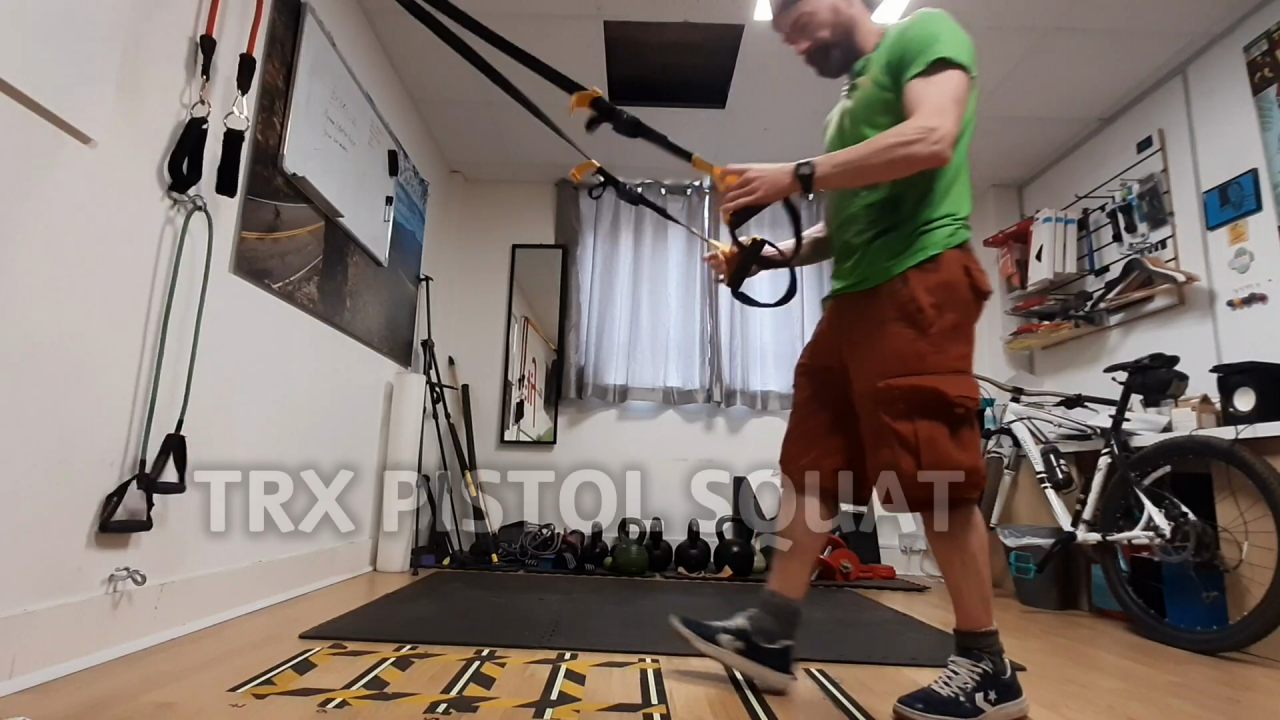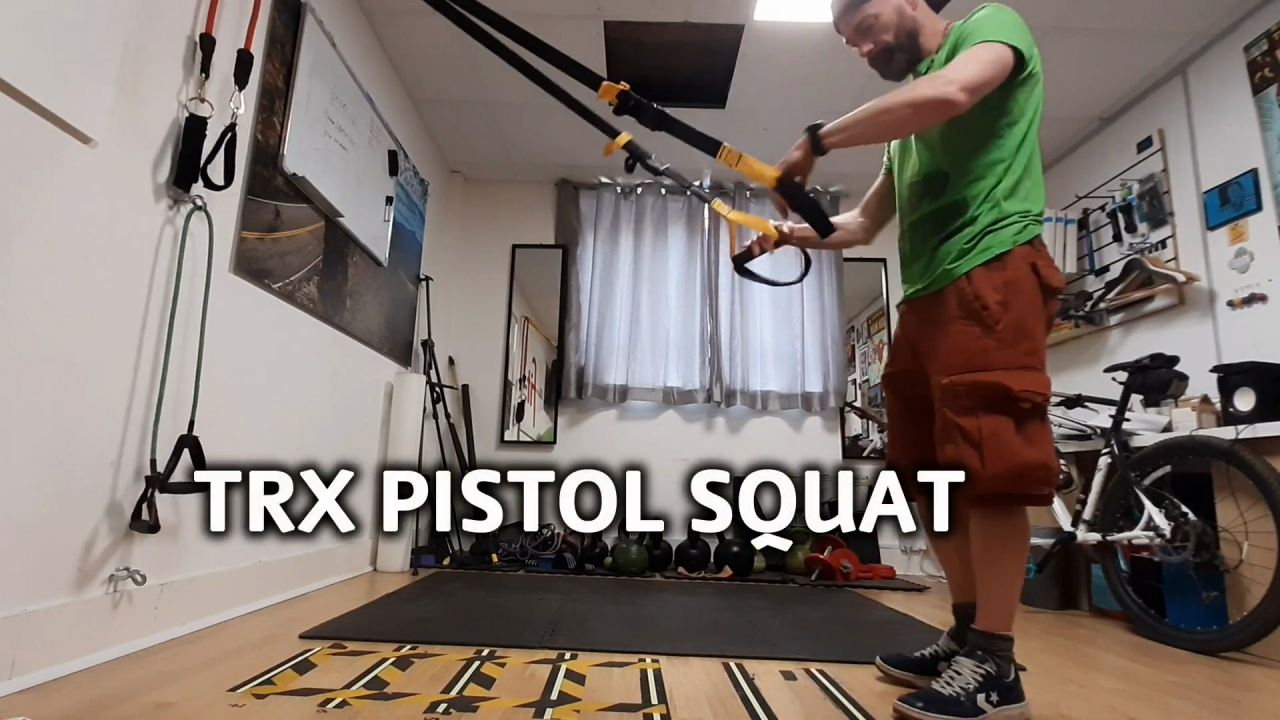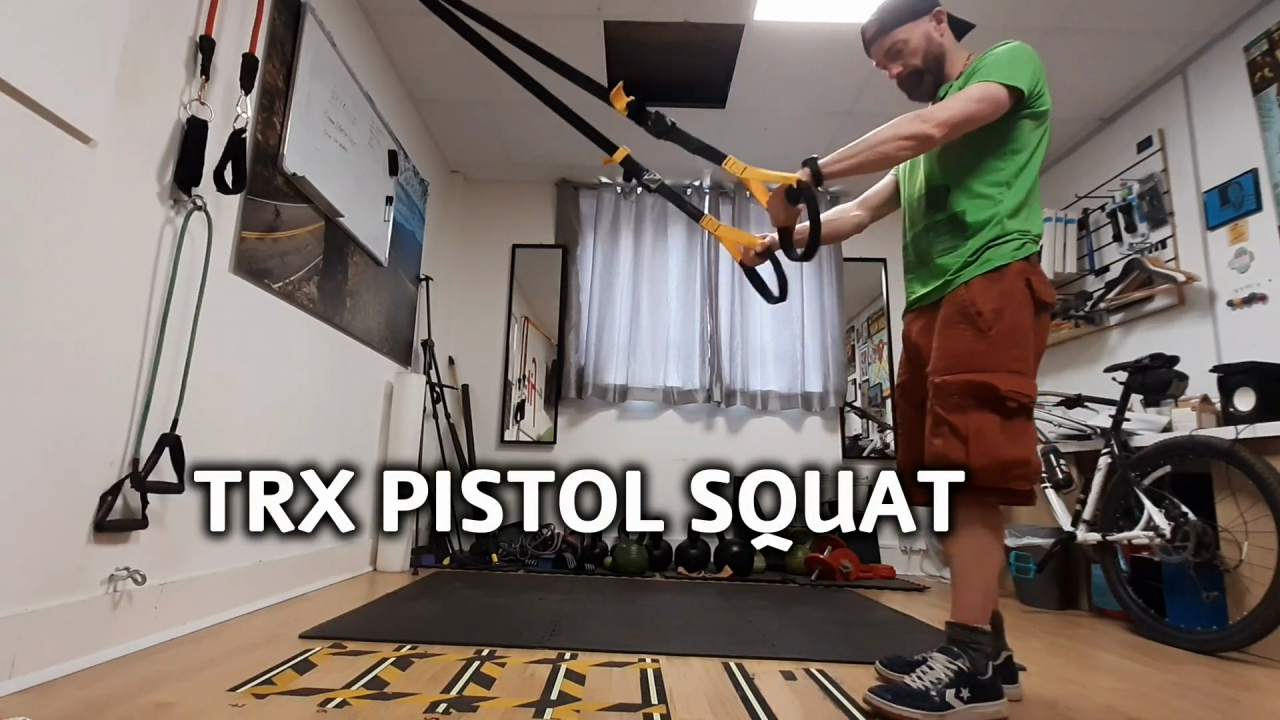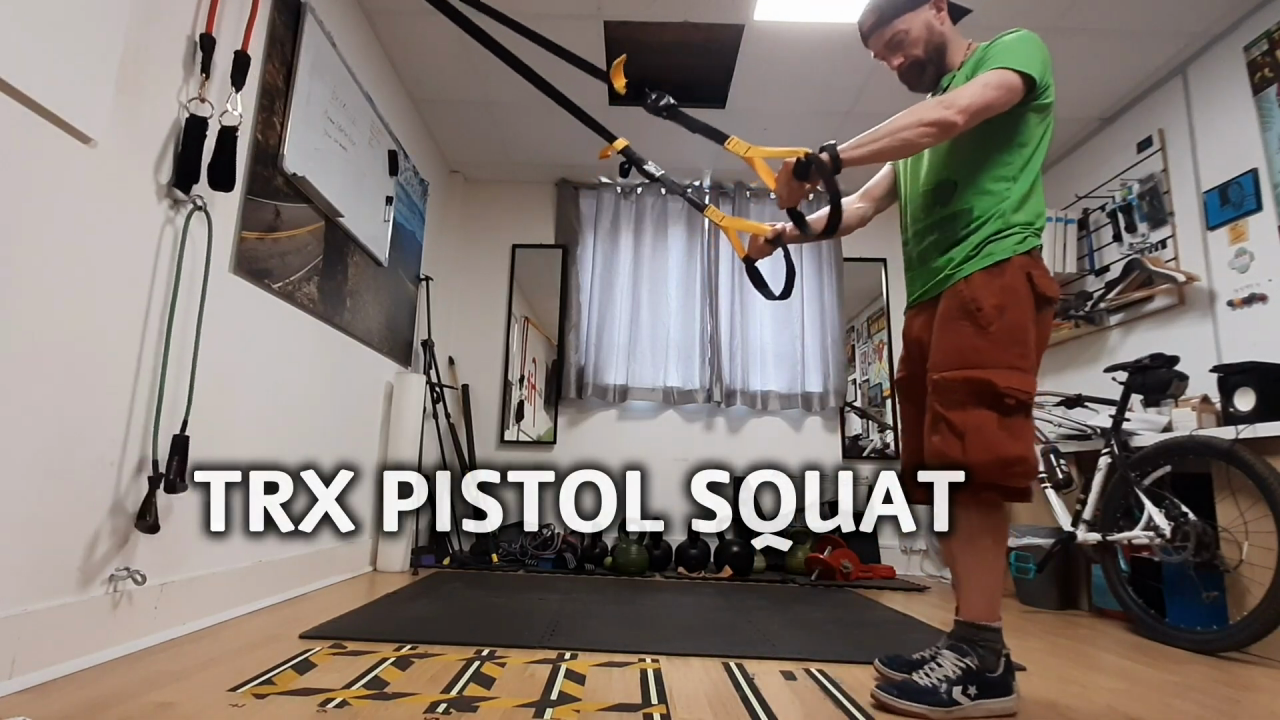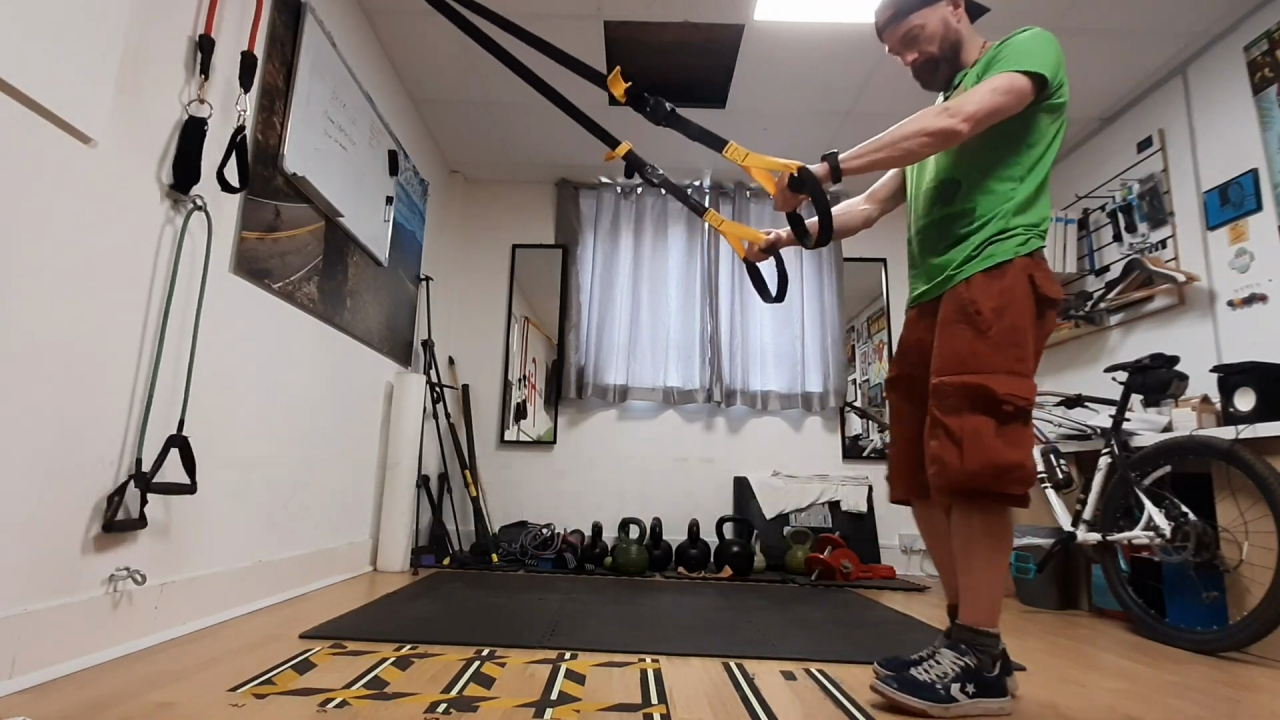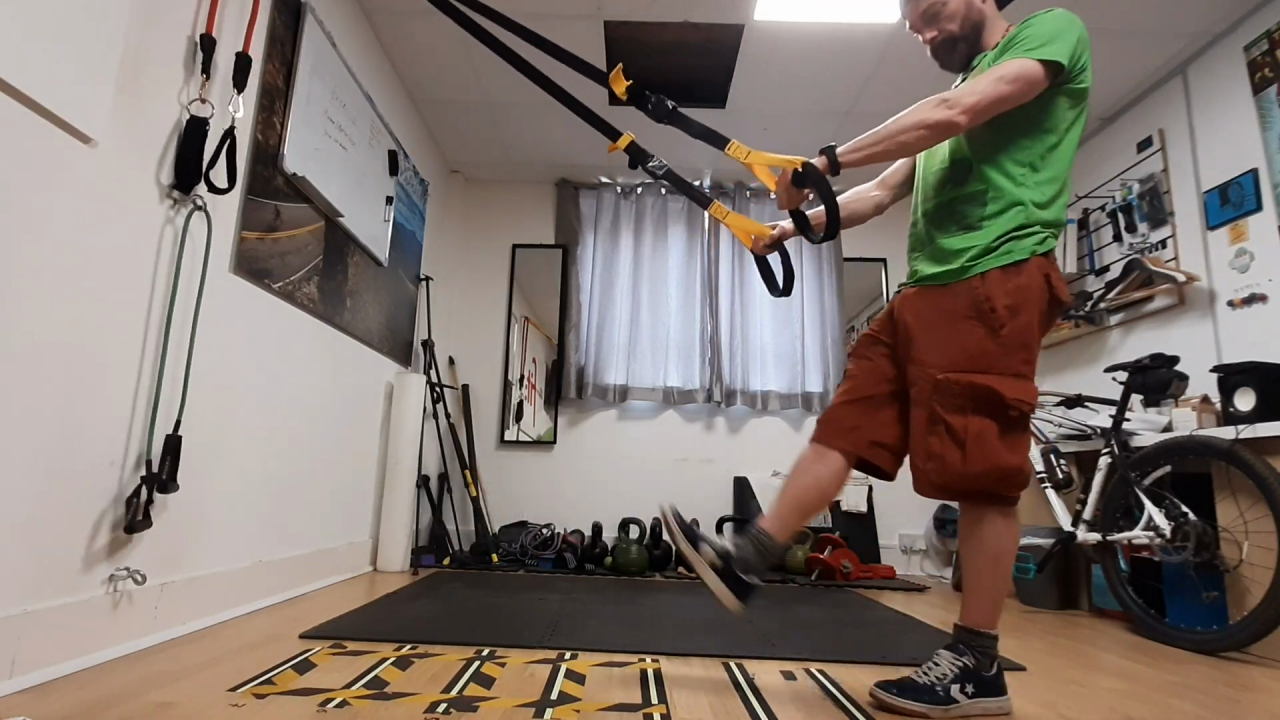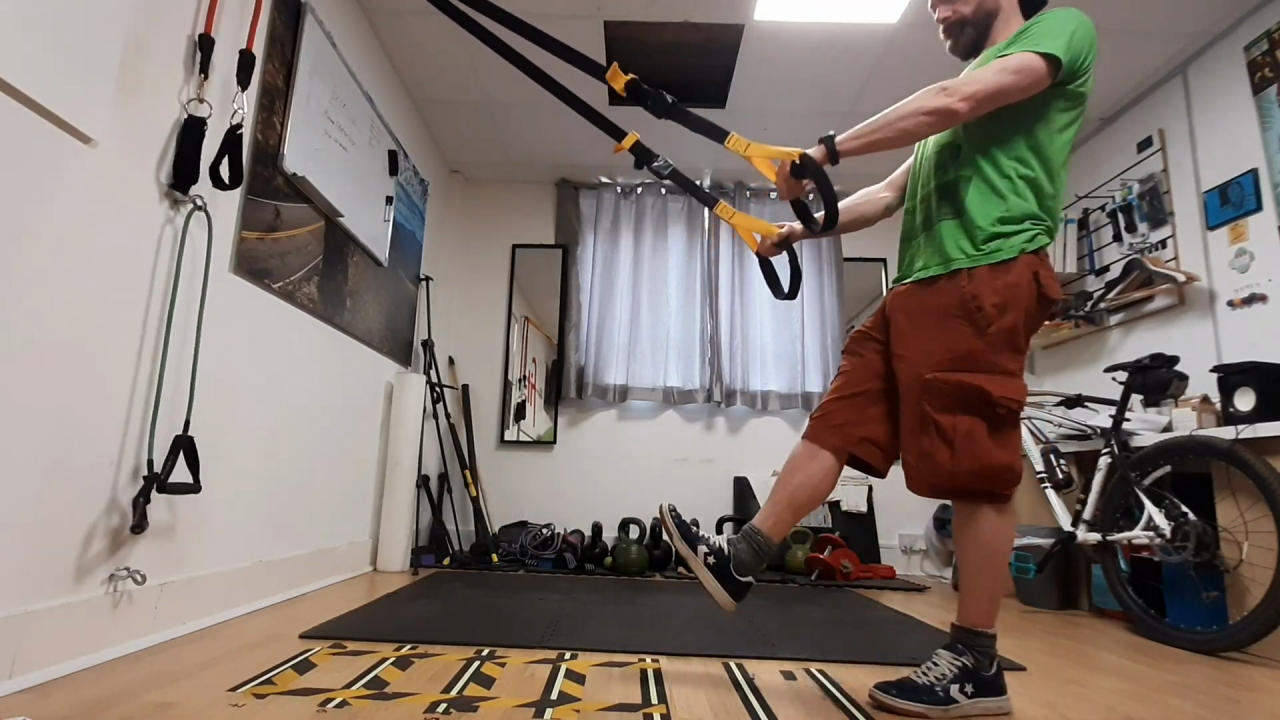
dt=0.7s
person 1, frame 1
right shoulder: (851, 103)
left elbow: (931, 140)
left wrist: (796, 175)
right wrist: (771, 253)
left hip: (918, 282)
right hip: (853, 298)
left knee: (937, 473)
right knee: (816, 466)
right ankle: (770, 633)
person 1, frame 2
right shoulder: (908, 126)
left elbow: (948, 95)
right elbow: (865, 222)
left wrist: (816, 139)
right wrist: (794, 235)
left hip: (989, 277)
right hip: (925, 297)
left knee: (988, 469)
right knee: (933, 474)
right ankle: (967, 639)
person 1, frame 3
left shoulder: (1012, 62)
right shoulder: (923, 135)
left elbow: (929, 128)
right elbow: (861, 213)
left wrist: (812, 173)
right wrist: (782, 239)
left hip: (992, 287)
right hip: (930, 305)
left knee: (974, 465)
right knee: (945, 474)
right ankle: (985, 648)
person 1, frame 4
right shoulder: (919, 130)
left elbow: (950, 115)
right elbow: (861, 206)
left wrist: (825, 157)
right wrist: (789, 231)
left hip: (991, 279)
right hip: (930, 299)
left knee: (973, 460)
right knee: (940, 471)
right ankle: (974, 642)
person 1, frame 5
right shoulder: (935, 117)
left elbow: (953, 125)
right elbow: (870, 206)
left wrist: (828, 167)
right wrist: (790, 235)
left hip: (993, 284)
right hip: (931, 300)
left knee: (970, 470)
right knee: (923, 478)
right ankle: (972, 640)
person 1, frame 6
right shoulder: (958, 92)
left elbow: (955, 112)
right elbow: (882, 192)
left wrist: (827, 159)
right wrist: (800, 224)
left hip: (994, 286)
right hip: (923, 292)
left knee: (979, 472)
right knee: (842, 433)
right ankle: (746, 561)
person 1, frame 7
right shoulder: (966, 91)
left elbow: (953, 101)
right elbow: (889, 194)
left wrist: (826, 150)
right wrist: (804, 227)
left hip: (985, 282)
right hip: (917, 288)
left knee: (973, 472)
right knee: (833, 428)
right ankle: (740, 561)
